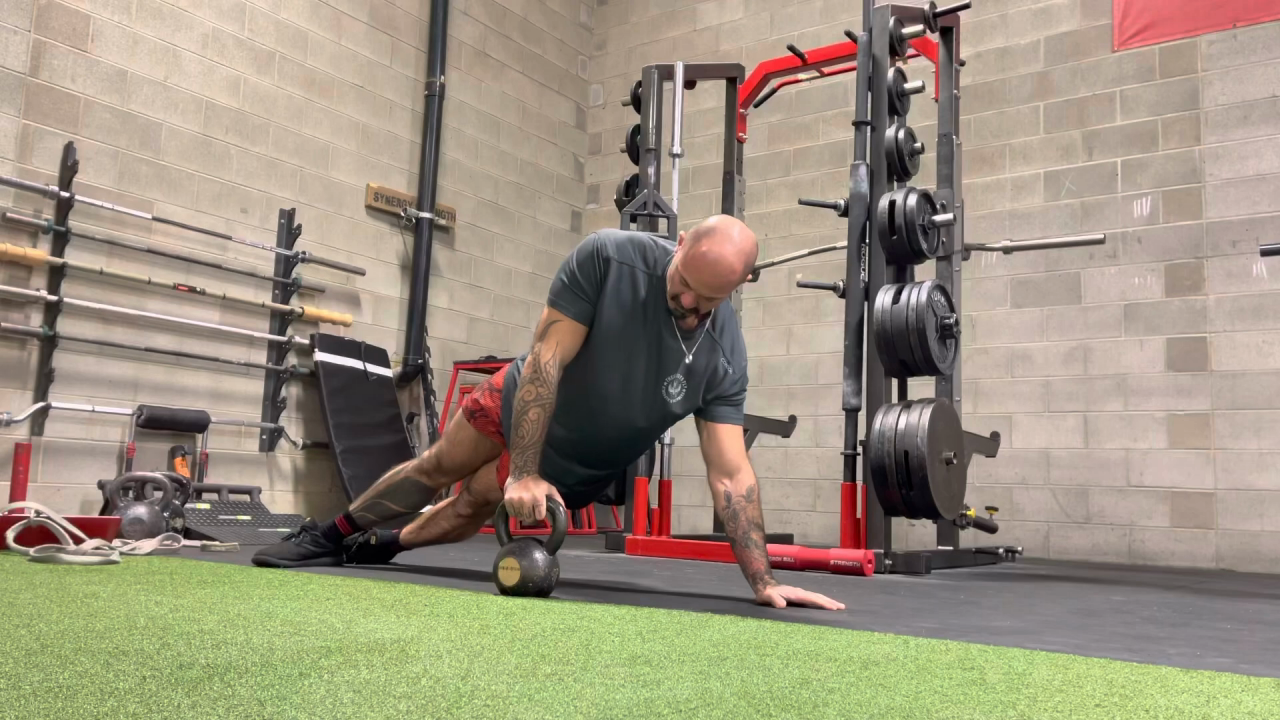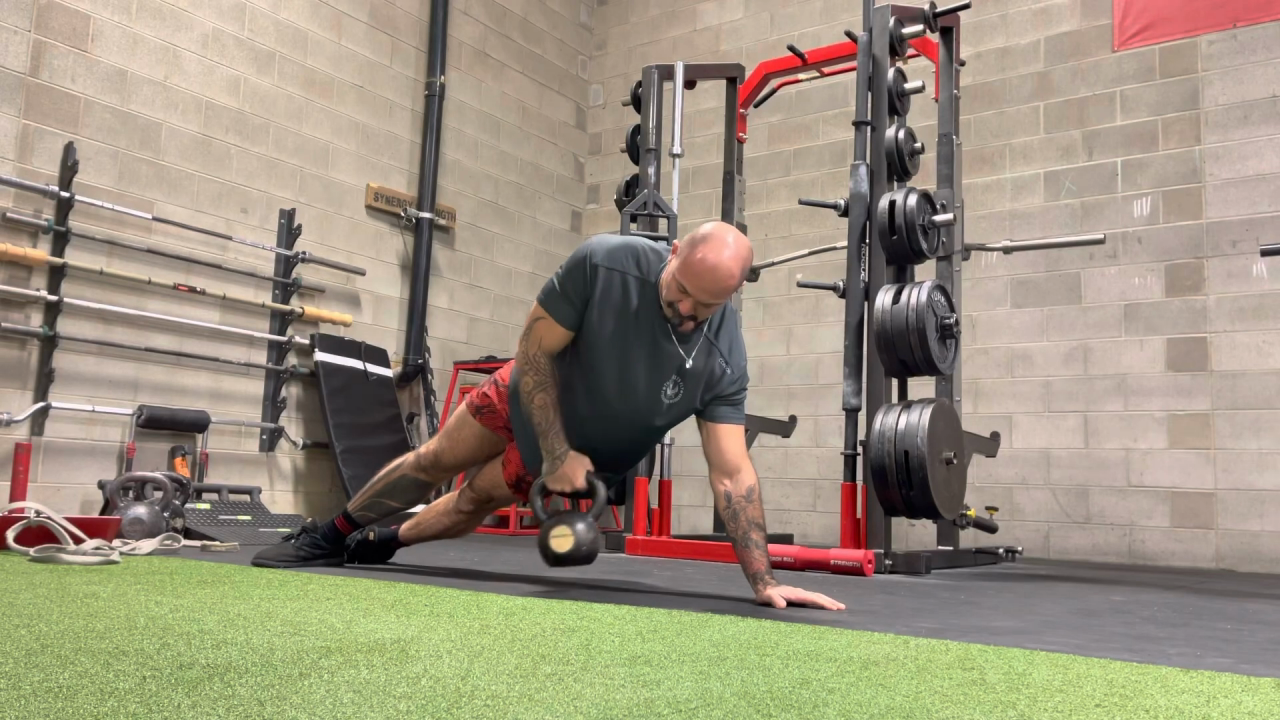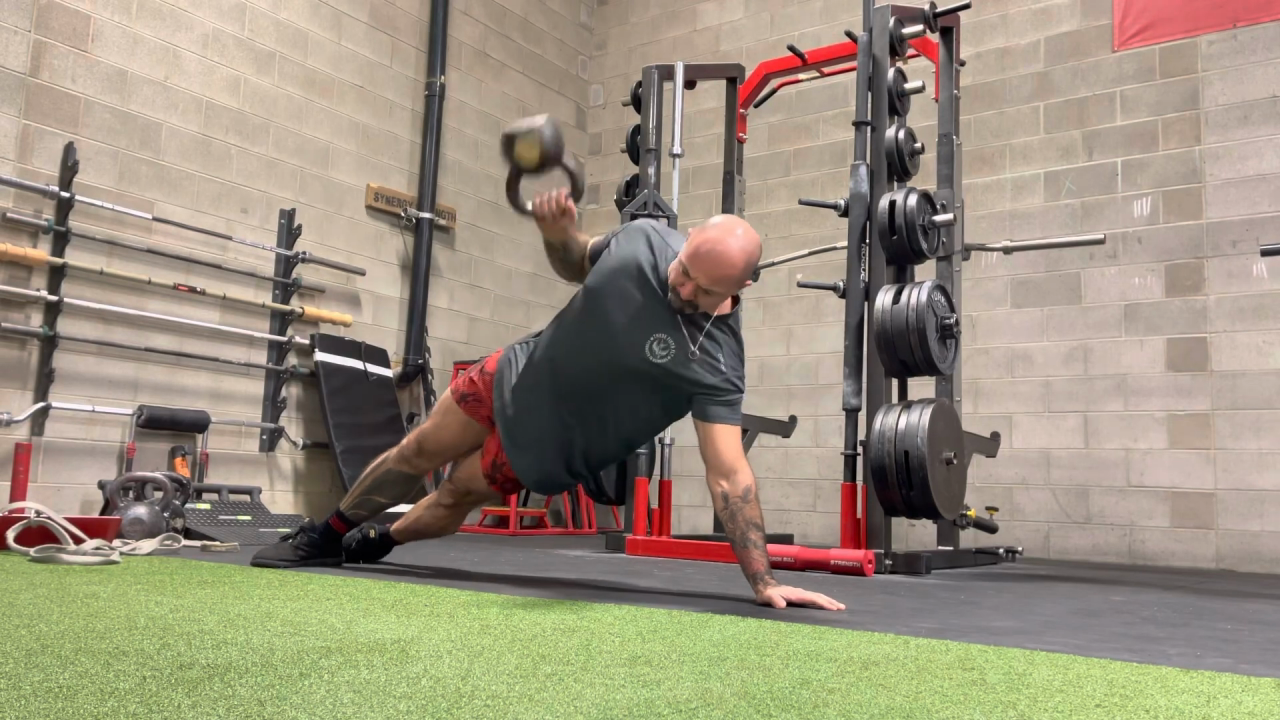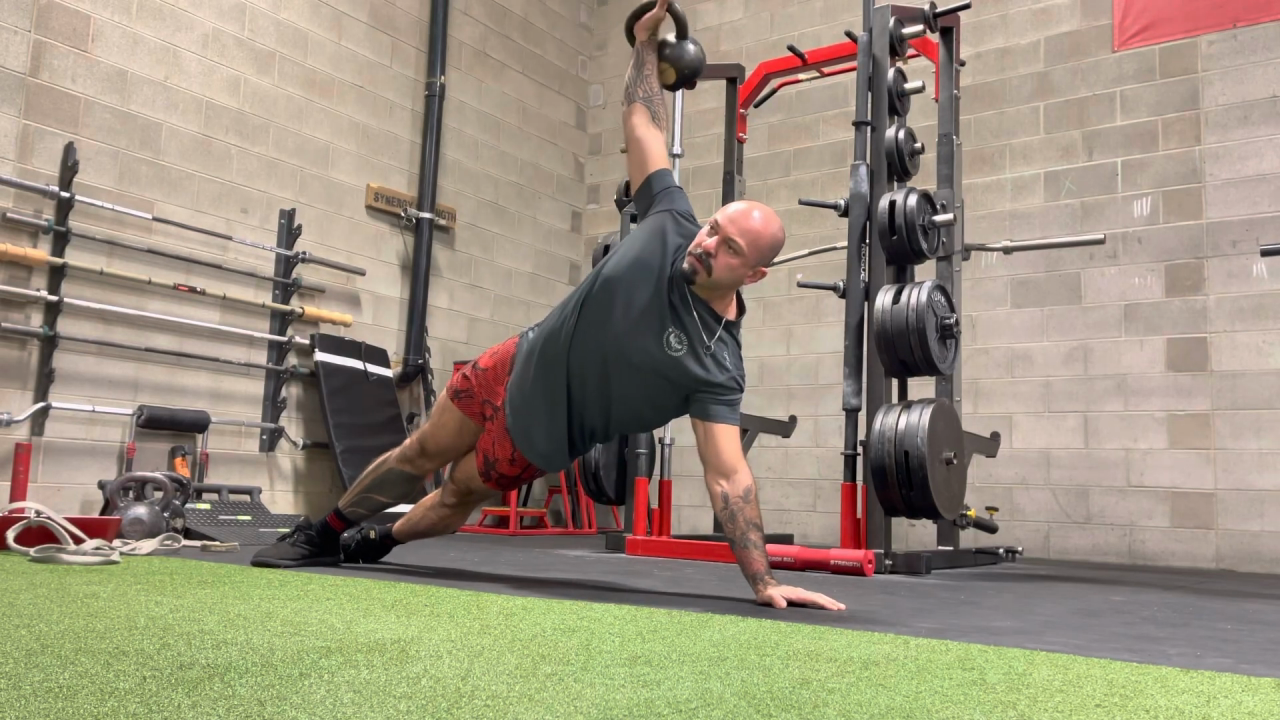
dt=1s
person 1, frame 1
left shoulder: (724, 357)
right shoulder: (607, 257)
left elbow: (729, 472)
right elbow: (546, 360)
left wrist: (763, 580)
right wrist: (523, 472)
left hip: (576, 464)
right hip: (520, 402)
left knee: (473, 508)
right knee: (437, 470)
left ankle: (378, 546)
right ankle: (334, 534)
person 1, frame 2
left shoulder: (723, 358)
right shoulder: (603, 262)
left elbow: (731, 473)
right elbow: (535, 349)
left wrist: (764, 580)
right wrist: (557, 455)
left hip: (588, 449)
right hip: (526, 397)
left knee: (477, 500)
right knee: (433, 463)
left ankle: (380, 543)
right ankle: (332, 535)
person 1, frame 3
left shoulder: (717, 362)
right shoulder: (647, 240)
left elbow: (729, 475)
right elbow: (577, 266)
left wrist: (764, 581)
right wrist: (556, 232)
left hip: (543, 443)
right hip: (515, 375)
left knee: (457, 496)
right knee: (420, 450)
left ankle: (374, 541)
right ankle: (329, 534)
person 1, frame 4
left shoulder: (716, 363)
right shoulder: (671, 227)
left elbow: (728, 476)
right elbow: (643, 128)
left wrist: (763, 580)
left hip: (541, 428)
right hip: (518, 367)
left knee: (460, 494)
right knee: (421, 454)
left ankle: (369, 543)
right ankle: (326, 533)
